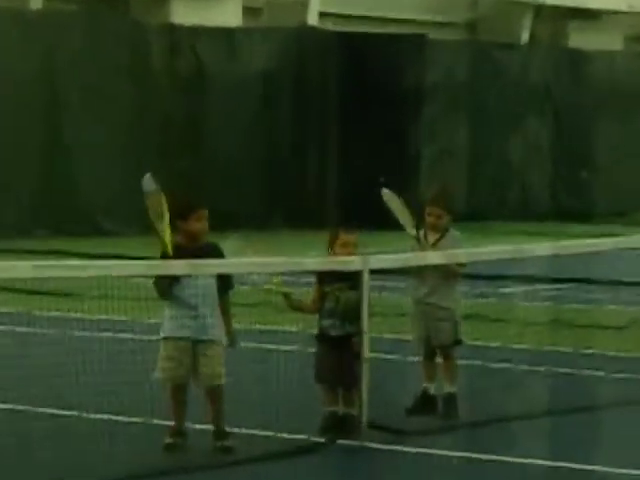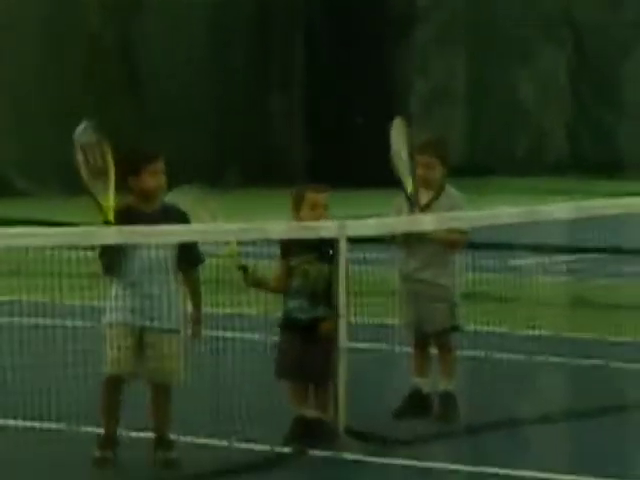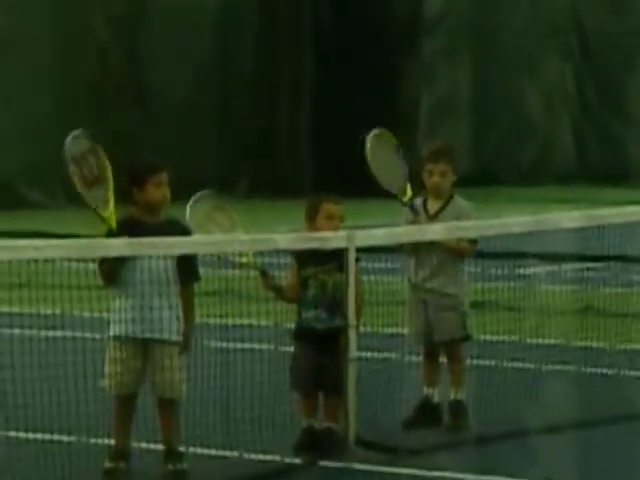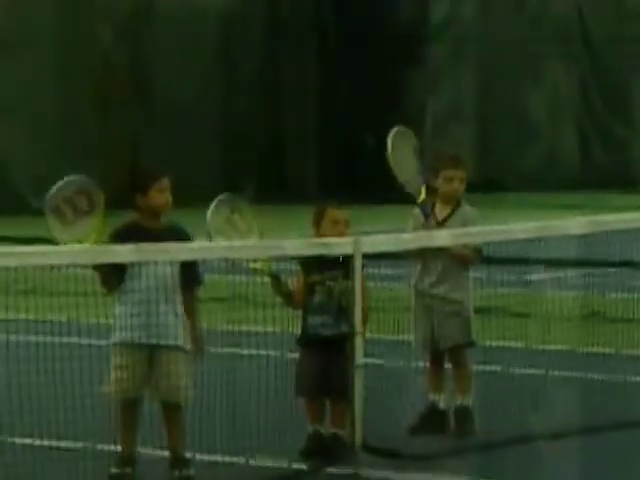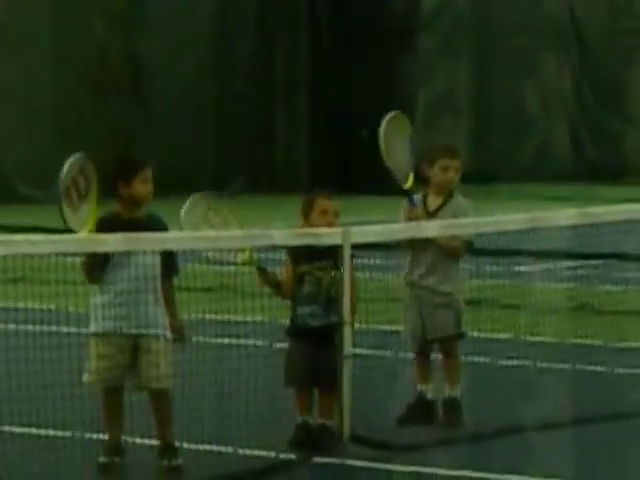
dt=0.5s
person 1, frame 1
left shoulder: (214, 251)
right shoulder: (171, 254)
left elbow: (223, 291)
right elbow: (163, 293)
left wrist: (228, 325)
right wrist: (166, 274)
left hip: (210, 327)
right hip: (178, 326)
left knee: (214, 381)
right knee: (177, 380)
left ankle: (220, 430)
right ankle: (178, 429)
person 1, frame 2
left shoulder: (176, 217)
right shoulder: (119, 218)
left elbow: (189, 267)
right elbow: (108, 268)
left wrist: (197, 308)
right wrist: (112, 246)
left hip: (164, 312)
right hip: (124, 309)
left knee: (162, 379)
right knee: (114, 375)
person 1, frame 3
left shoulder: (178, 230)
right shoulder: (121, 229)
left elbow: (187, 282)
right elbow: (108, 278)
left wrist: (188, 324)
right wrist: (114, 256)
left hip: (167, 324)
right hip: (127, 323)
left knee: (169, 392)
right knee: (124, 390)
person 1, frame 4
left shoulder: (179, 236)
right shoulder: (123, 236)
left elbow: (188, 287)
right elbow: (110, 285)
left wrist: (194, 327)
right wrist: (101, 266)
left hip: (169, 330)
right hip: (131, 330)
left knee: (173, 396)
right knee: (128, 396)
person 1, frame 5
left shoulder: (157, 225)
right shoulder: (105, 226)
left elbow: (165, 276)
right elbow: (93, 276)
left wrist: (173, 315)
right wrist: (92, 255)
left hip: (152, 320)
right hip: (111, 320)
left knee: (160, 385)
right knee: (111, 385)
right ankle: (114, 445)
person 2, frame 1
left shoulder: (455, 239)
right shoulder: (419, 237)
left elbow: (457, 271)
left hip: (444, 303)
right hip: (422, 302)
left knee: (447, 351)
right knee: (427, 351)
left ankle: (450, 395)
right ankle: (428, 394)
person 2, frame 2
left shoulder: (453, 199)
right shoulder: (407, 198)
left elbow: (461, 238)
right elbow: (398, 238)
left wrist: (432, 232)
left hip: (439, 279)
right hip: (411, 277)
left knee: (442, 339)
right knee: (418, 338)
person 2, frame 3
left shoulder: (462, 209)
right shoulder: (415, 207)
left elbow: (468, 248)
right elbow: (409, 249)
left wrist: (439, 237)
left hip: (448, 290)
right hip: (420, 287)
left knee: (452, 348)
right knee: (428, 348)
person 2, frame 4
left shoulder: (468, 216)
right shoulder: (420, 214)
left elbow: (472, 256)
left hip: (454, 296)
right hip: (425, 293)
left knee: (457, 354)
right knee: (434, 354)
person 2, frame 5
left shoulder: (460, 206)
right shoulder: (413, 204)
left elbow: (460, 247)
right elbow: (405, 243)
right wrist: (412, 225)
left hip: (444, 287)
right hip: (417, 284)
left knee: (448, 345)
right knee: (419, 345)
person 3, frame 1
left shoulder: (358, 276)
right shoulder: (324, 275)
right elbow: (315, 306)
left wrist: (360, 334)
right wrist: (292, 301)
left hip: (349, 339)
right hip: (327, 338)
left knee: (350, 382)
right knee: (327, 381)
left ankle: (349, 417)
right ankle: (333, 415)
person 3, frame 2
left shoulder: (331, 246)
right shoulder: (289, 246)
right elbow: (281, 284)
left wrist: (333, 317)
right wrist: (257, 280)
left hip: (321, 325)
right hip: (293, 324)
left knee: (321, 377)
right knee: (294, 375)
left ankle: (321, 419)
right ankle: (302, 418)
person 3, frame 3
left shoulder: (346, 256)
right shoulder: (302, 256)
left elbow: (355, 297)
right elbow: (293, 294)
left wrist: (351, 328)
right wrist: (275, 287)
left hip: (336, 335)
right hip: (307, 334)
left knee: (334, 388)
right knee: (305, 386)
left ankle: (331, 430)
right ankle: (309, 429)
person 3, frame 4
left shoulder: (351, 262)
right shoulder: (308, 263)
left elbow: (361, 303)
right elbow: (299, 301)
left wrist: (357, 333)
right wrist: (284, 291)
left hip: (341, 341)
right hip: (312, 340)
left knee: (340, 393)
right knee: (312, 392)
left ankle: (338, 435)
right ankle: (316, 434)
person 3, frame 5
left shoulder: (341, 253)
right shoulder: (297, 253)
left elbow: (350, 294)
right elbow: (288, 291)
left wrist: (346, 324)
right wrist: (273, 282)
left hip: (331, 332)
right hip: (302, 330)
left knee: (329, 384)
right knee: (301, 382)
left ankle: (326, 426)
right ankle: (304, 425)
